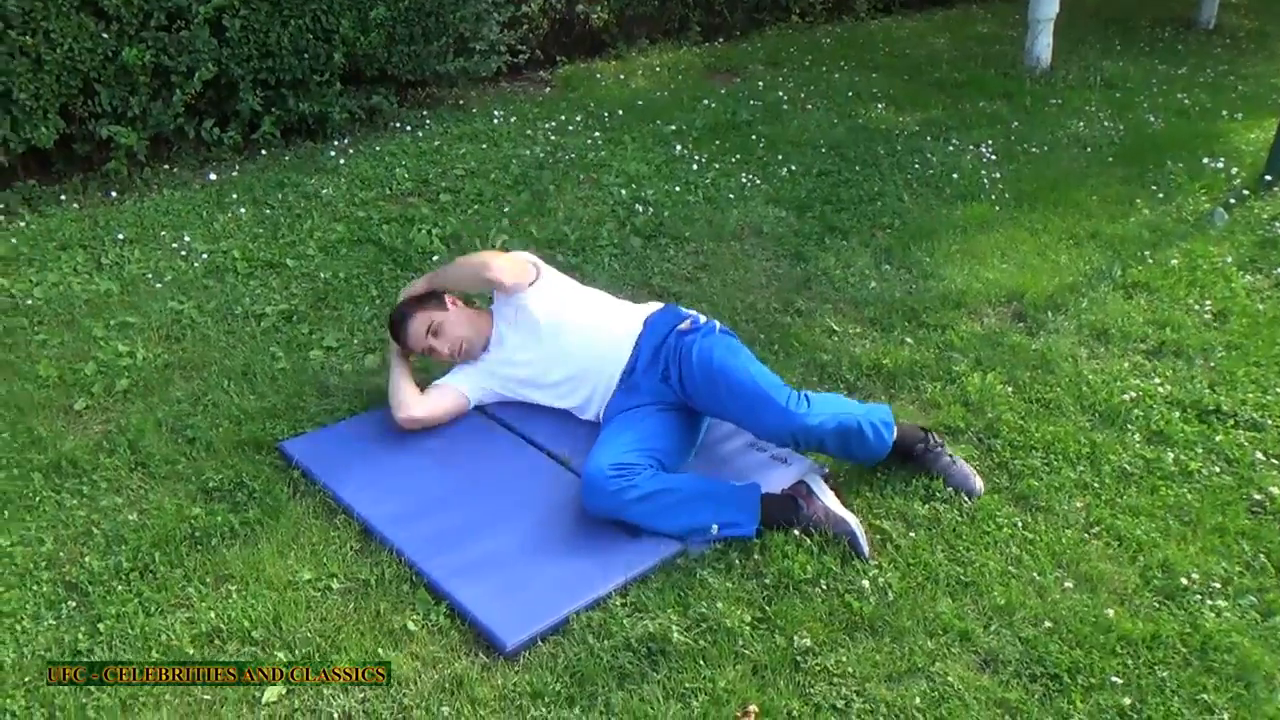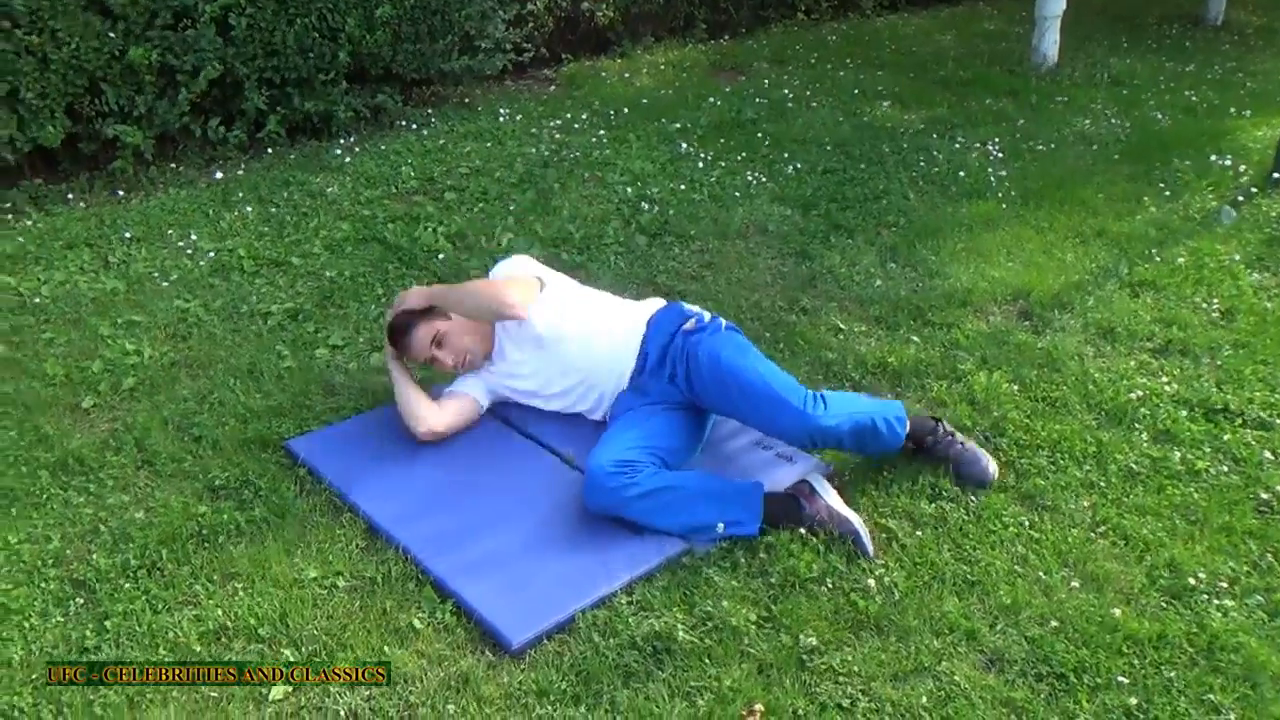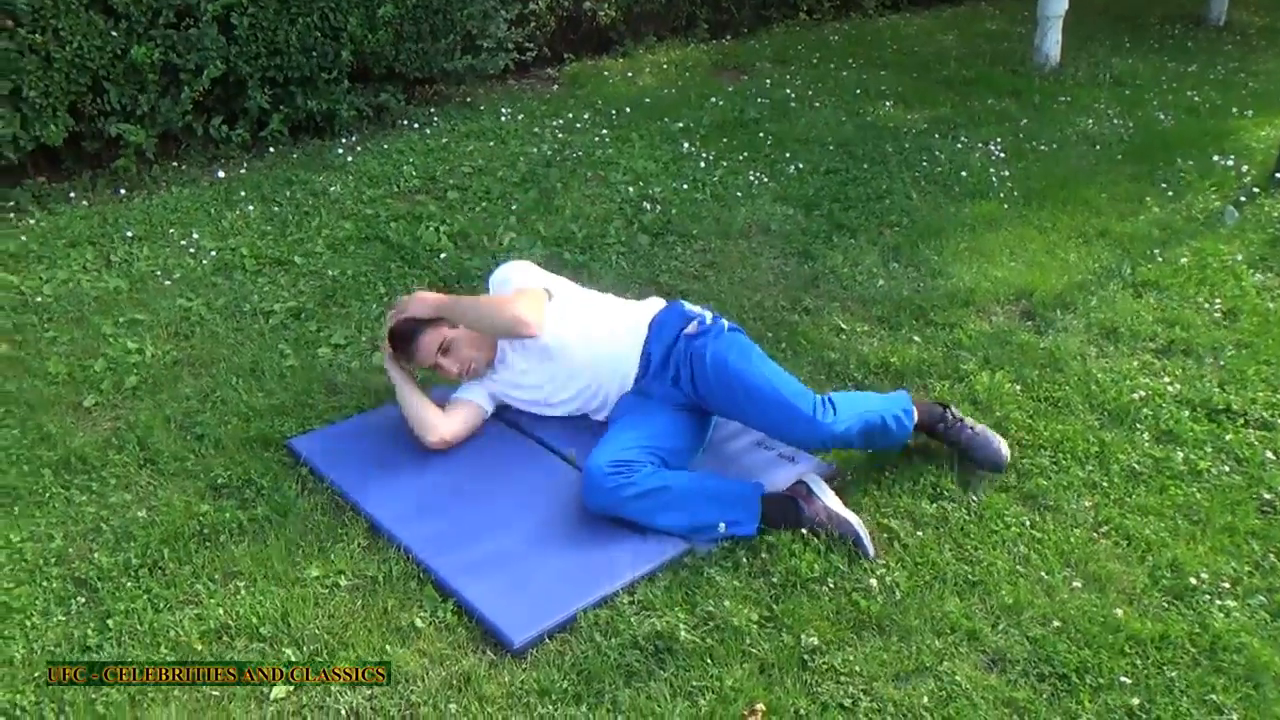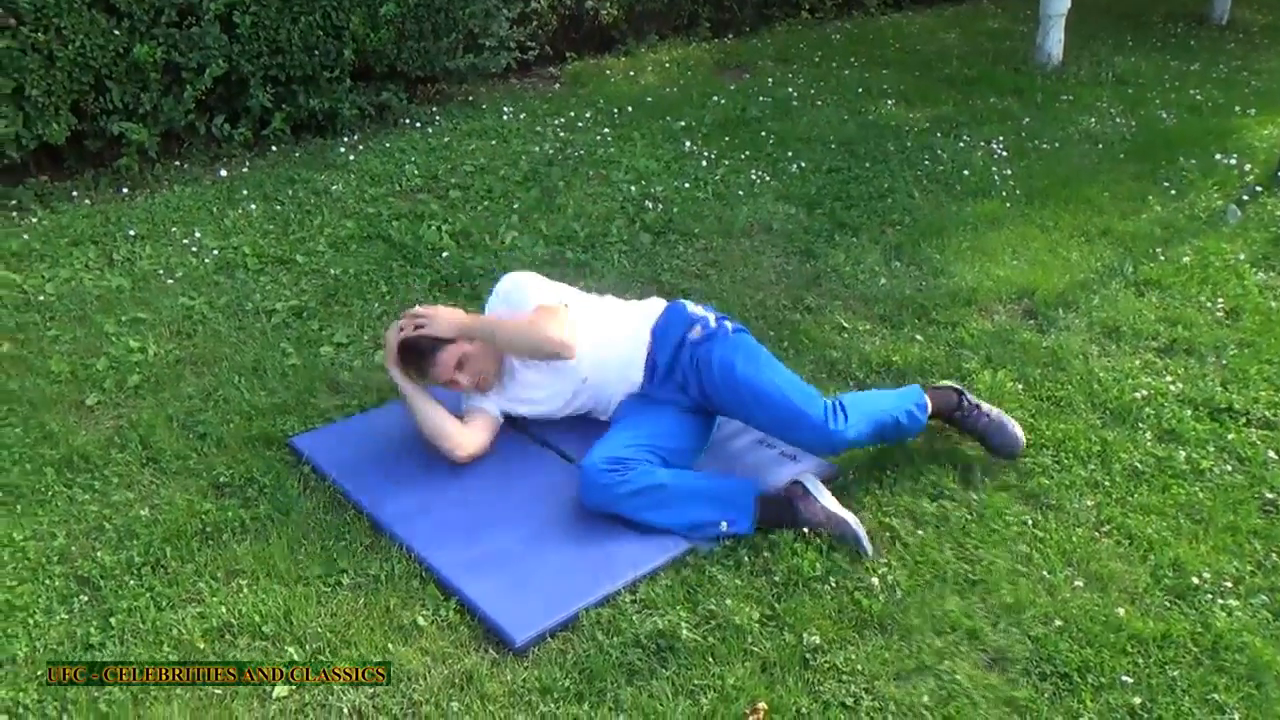
dt=0.1s
person 1, frame 1
left shoulder: (511, 274)
right shoulder: (477, 376)
left elbow: (496, 267)
right elbow: (410, 413)
left wrist: (430, 281)
right wrist: (398, 356)
left hip: (668, 342)
right hip: (633, 404)
left knee: (791, 418)
right knee: (603, 485)
left ankle: (908, 440)
right ankle: (788, 508)
person 1, frame 2
left shoulder: (512, 274)
right shoulder: (484, 381)
left elbow: (507, 297)
right elbow: (425, 424)
left wrist: (427, 298)
right wrist: (397, 362)
left hip: (673, 340)
right hip: (639, 406)
left knee: (802, 417)
right knee: (605, 483)
left ankle: (921, 431)
right ankle: (791, 507)
person 1, frame 3
left shoulder: (507, 280)
right shoulder: (482, 386)
left elbow: (526, 321)
right elbow: (435, 434)
left wrist: (445, 307)
right wrist: (396, 368)
left hip: (676, 340)
right hip: (642, 404)
left knee: (811, 421)
right knee: (603, 482)
left ankle: (926, 415)
right ankle: (786, 508)
person 1, frame 4
left shoulder: (512, 293)
right shoulder: (493, 395)
left elbow: (561, 342)
right elbow: (458, 447)
left wrist: (464, 322)
right wrist: (404, 379)
left hip: (681, 342)
right hip: (646, 409)
left knee: (821, 426)
right knee: (601, 481)
left ankle: (941, 403)
right ankle: (784, 508)
